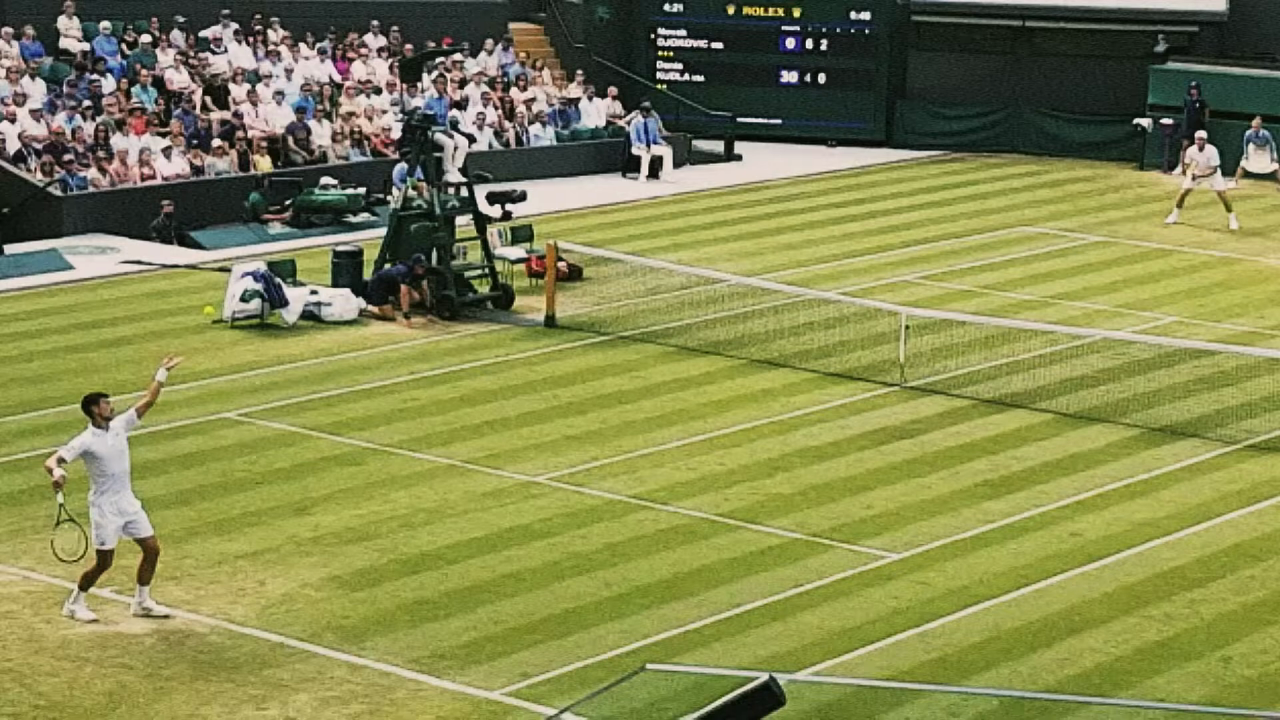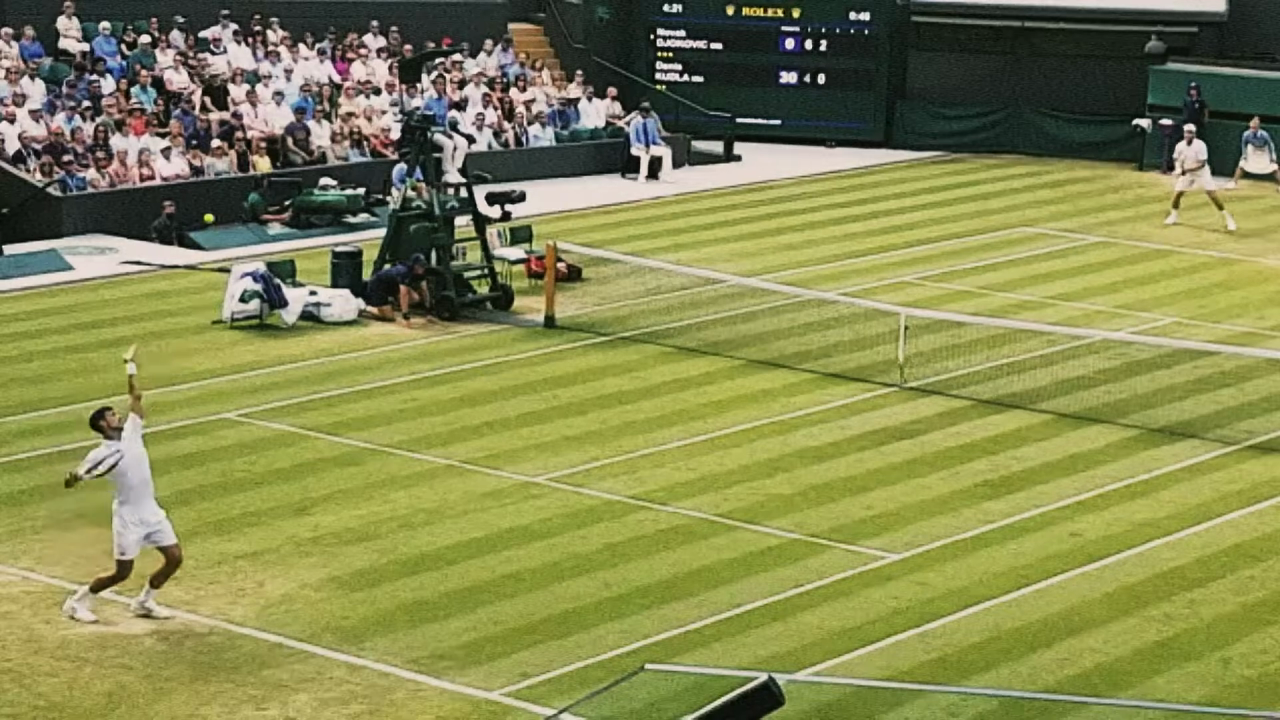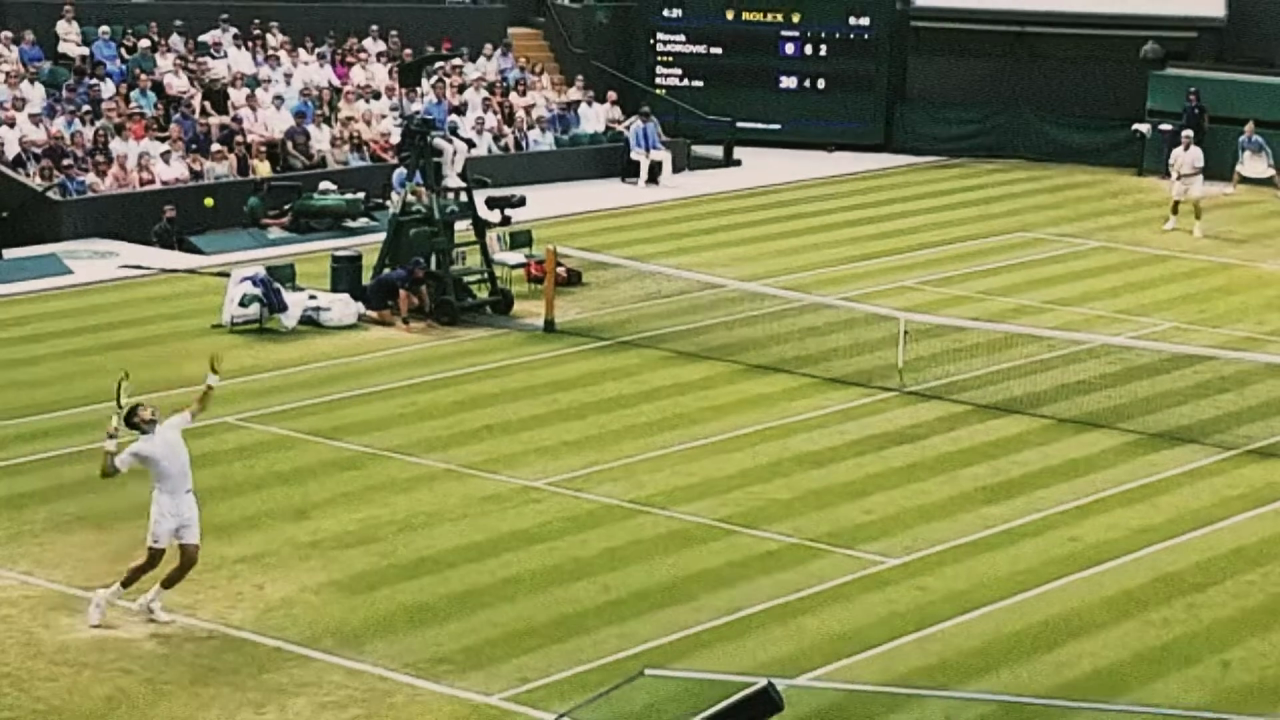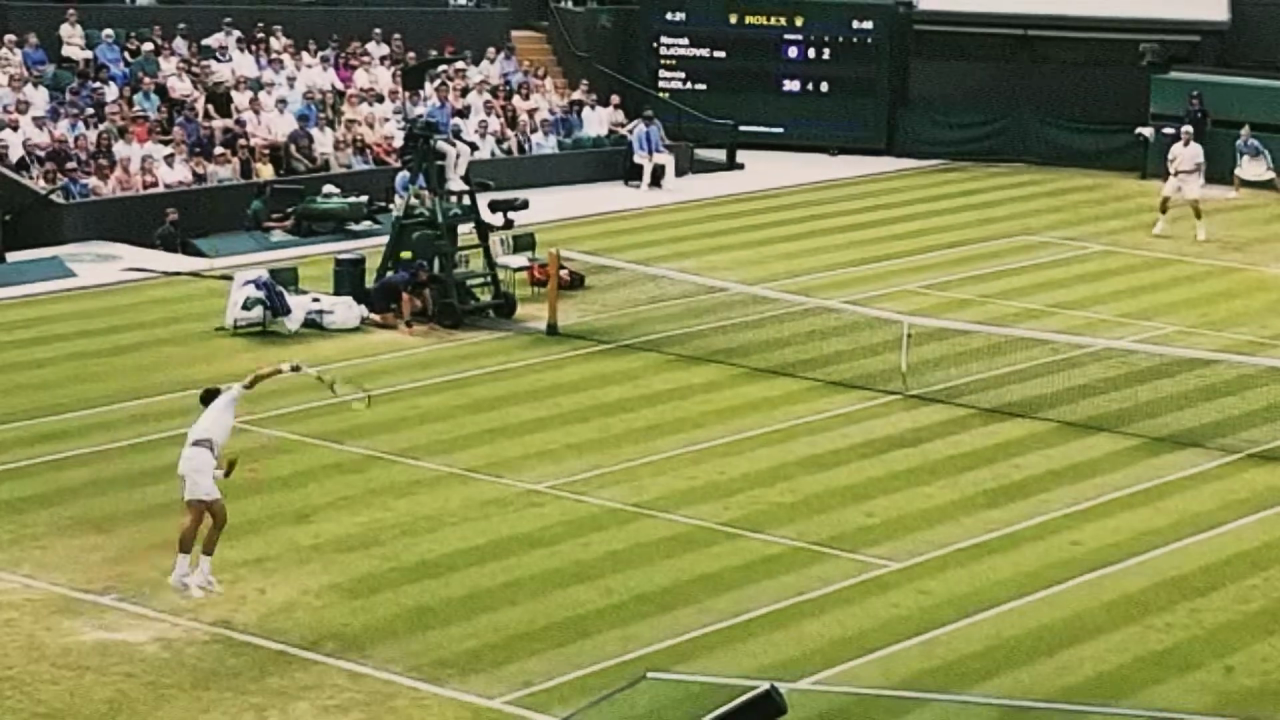
dt=0.3s
person 1, frame 1
left shoulder: (119, 426)
right shoulder: (84, 441)
left elbow: (148, 401)
right elbow: (51, 461)
left wrist: (163, 372)
right wrist: (57, 474)
left hip: (128, 502)
right hip: (104, 508)
left knee: (152, 549)
right knee: (104, 562)
left ankle: (142, 602)
right ankle: (74, 603)
person 1, frame 2
left shoulder: (131, 434)
right shoulder: (100, 455)
left elbow: (136, 398)
right elbow: (70, 483)
left wrist: (130, 366)
right wrist: (76, 475)
left hip: (151, 511)
right hip: (128, 517)
left knee: (175, 558)
right knee: (122, 573)
left ankle: (144, 602)
right ankle: (77, 602)
person 1, frame 3
left shoulder: (171, 427)
right shoulder: (139, 449)
left elbow: (198, 406)
right elbow: (107, 473)
left wrist: (213, 376)
right wrist: (110, 446)
left hip: (187, 504)
right hip: (165, 507)
left knee: (190, 560)
right knee: (152, 561)
left ankle: (150, 602)
right ankle: (105, 597)
person 1, frame 4
left shoulder: (211, 423)
right shoulder: (224, 401)
right elbow: (252, 381)
left wrist: (217, 472)
right wrist: (283, 368)
left hip: (196, 458)
right hip: (197, 459)
left knee: (220, 517)
right knee: (195, 516)
left ankle: (203, 573)
right ankle: (181, 574)
